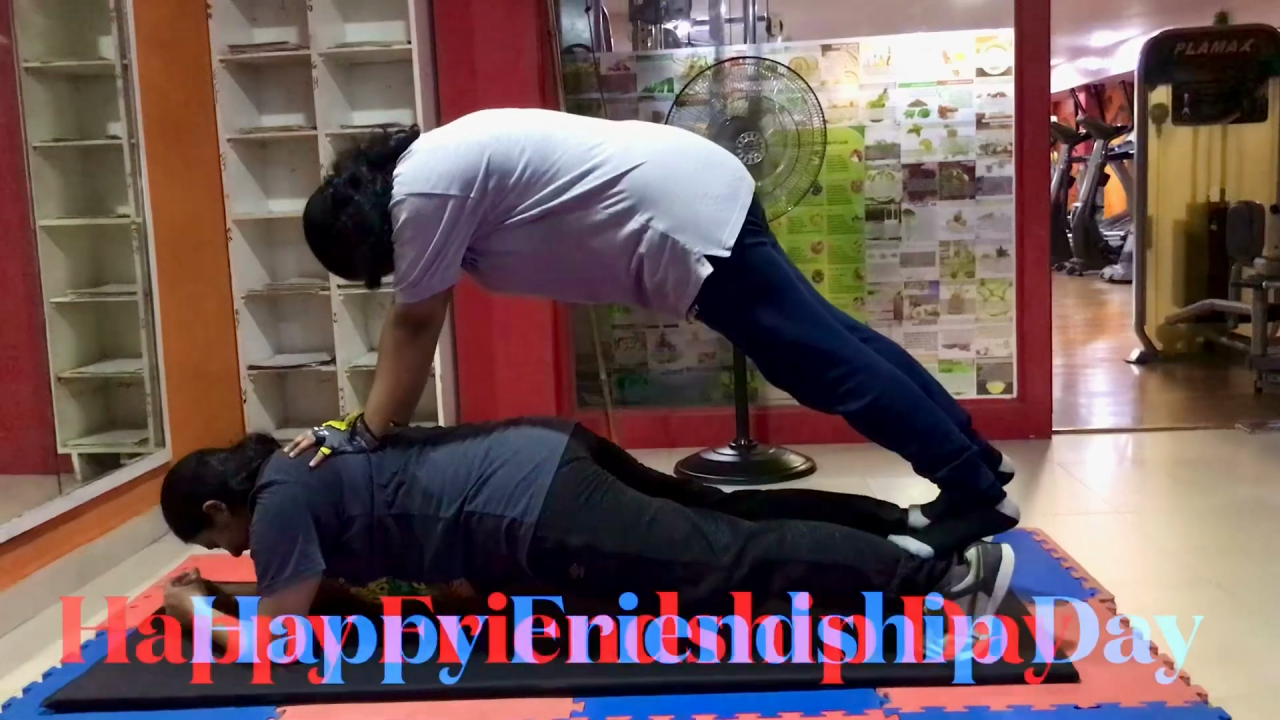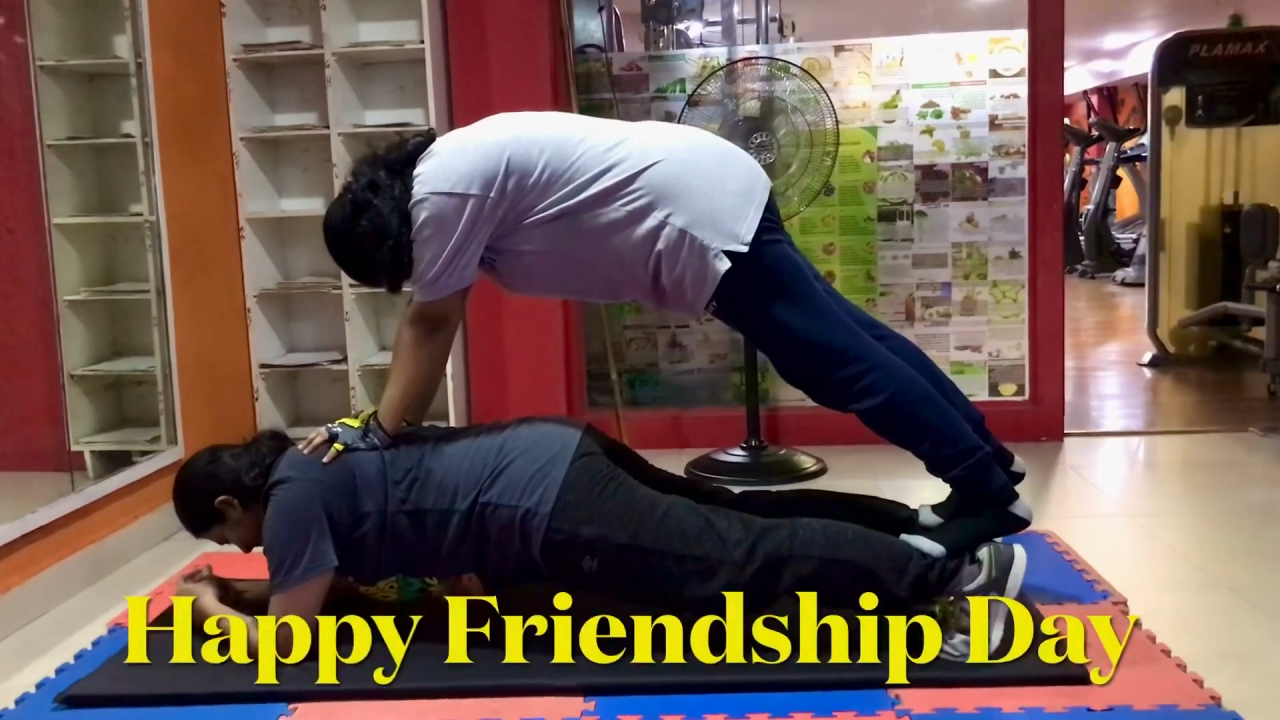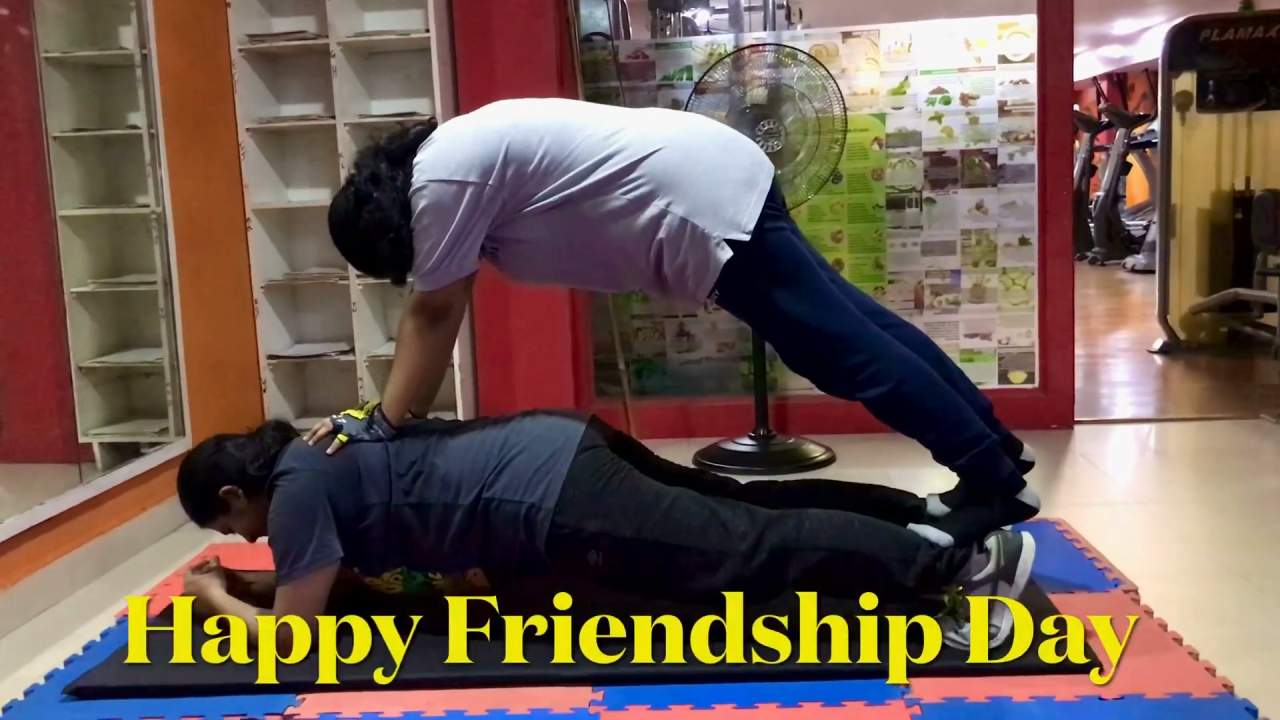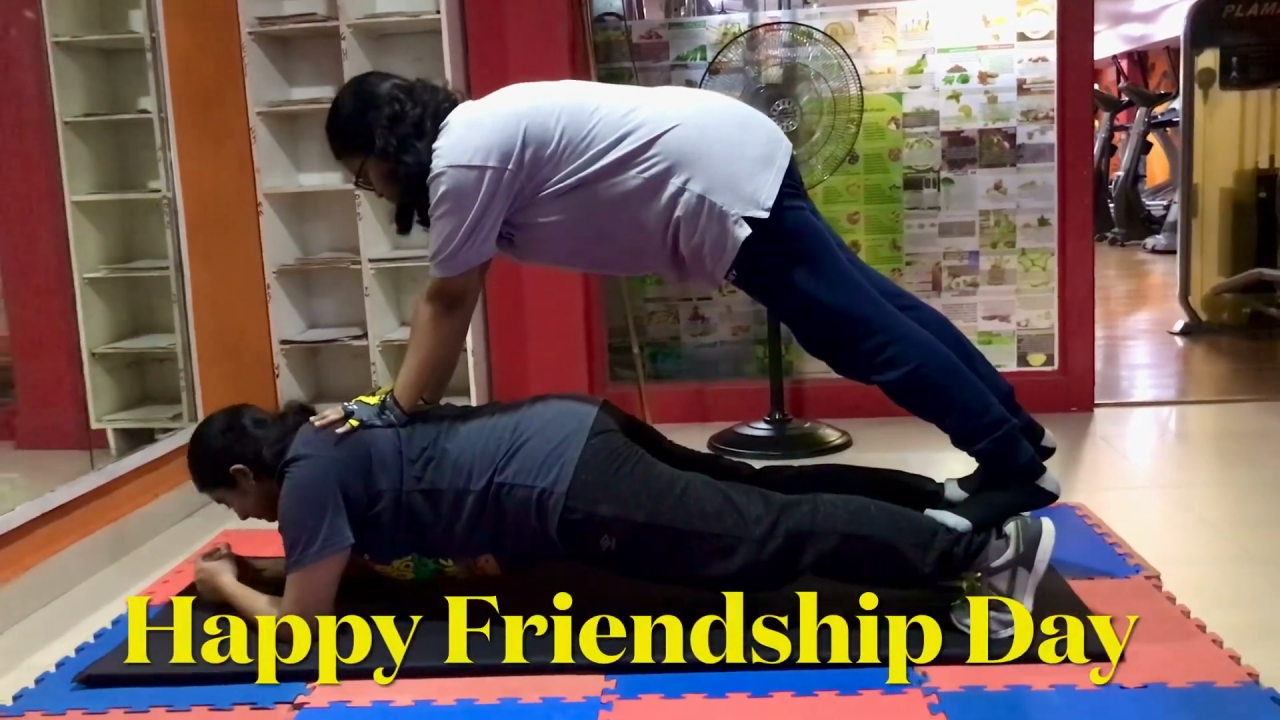
dt=1s
person 1, frame 1
left shoulder: (279, 502)
right shoulder: (297, 467)
right elbow: (338, 565)
left wrist: (195, 609)
left hip: (534, 511)
right hip: (539, 458)
left knee: (733, 564)
right knee: (726, 521)
left ankle: (947, 572)
right ankle: (913, 528)
person 1, frame 2
left shoulder: (292, 497)
right shoulder: (312, 464)
left elbow: (288, 640)
right elbow: (347, 572)
left wrist: (211, 608)
right wrist: (274, 582)
left hip: (546, 507)
right hip: (550, 457)
left knee: (746, 561)
right knee: (736, 519)
left ankle: (955, 570)
person 1, frame 3
left shoulder: (298, 488)
right shoulder: (317, 454)
left elbow: (292, 634)
right elbow: (337, 569)
left wrist: (216, 596)
right wrist: (282, 572)
left hip: (551, 501)
right hip: (555, 450)
left knee: (752, 552)
right knee: (743, 510)
left ankle: (968, 558)
right ankle: (928, 519)
person 1, frame 4
left shoulder: (307, 474)
right shoulder: (326, 438)
left elbow: (302, 622)
right elbow: (353, 550)
left wrist: (227, 586)
right wrist: (284, 558)
left hip: (569, 488)
right hip: (568, 435)
left knee: (770, 539)
right knee: (761, 498)
left ankle: (988, 547)
right ankle: (946, 503)
person 2, frame 1
left shoulder: (421, 188)
right shoulder: (439, 165)
left elbow: (413, 326)
right elbow: (418, 319)
left wrist: (363, 436)
right wrist: (369, 426)
left hip: (683, 217)
right hip: (697, 188)
left knee: (829, 367)
right knee: (832, 342)
left ankle: (976, 493)
right ankle: (977, 460)
person 2, frame 2
left shoulder: (441, 190)
right shoulder: (458, 171)
left elbow: (430, 324)
right elbow: (434, 320)
left wrist: (377, 435)
right wrist: (383, 425)
left hip: (702, 214)
right hip: (716, 189)
left knee: (845, 364)
right knee: (850, 340)
left ankle: (989, 492)
right ankle: (989, 462)
person 2, frame 3
left shoulder: (441, 177)
right shoulder: (458, 157)
left elbow: (432, 314)
right elbow: (437, 310)
left wrist: (380, 427)
right wrist: (387, 419)
left hip: (704, 204)
right hip: (718, 177)
left knee: (849, 352)
right knee: (854, 327)
left ankle: (997, 481)
right ankle: (997, 449)
person 2, frame 4
left shoulder: (462, 156)
right shoulder: (474, 134)
left elbow: (448, 301)
right elbow: (449, 298)
left wrist: (392, 414)
right wrist: (398, 406)
left hip: (722, 182)
right hip: (735, 156)
left knee: (866, 336)
right knee: (873, 310)
left ankle: (1015, 467)
right ankle: (1017, 433)
